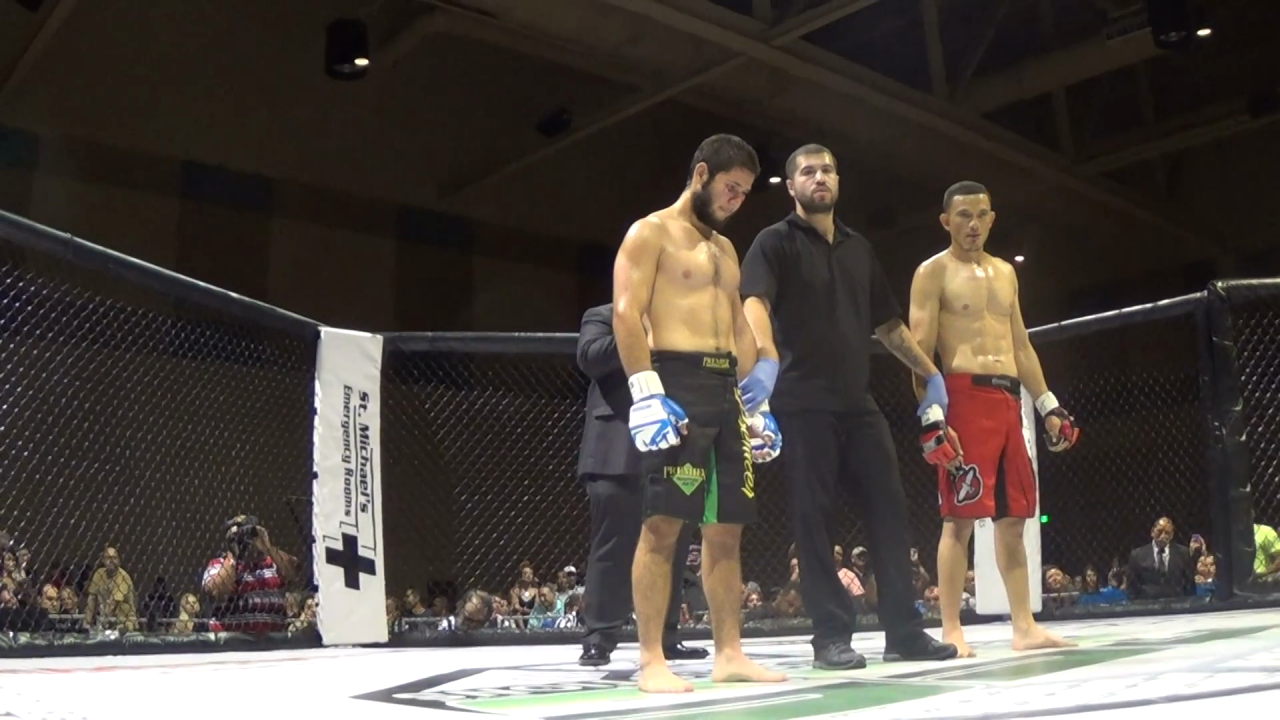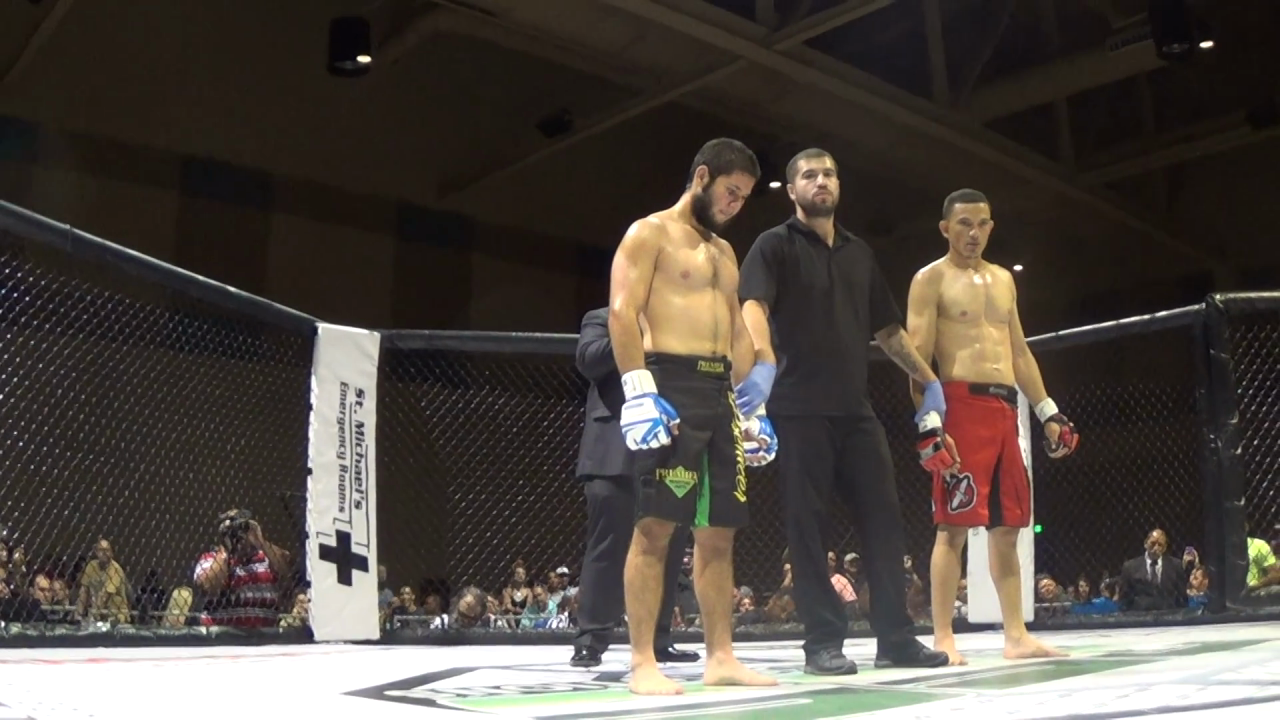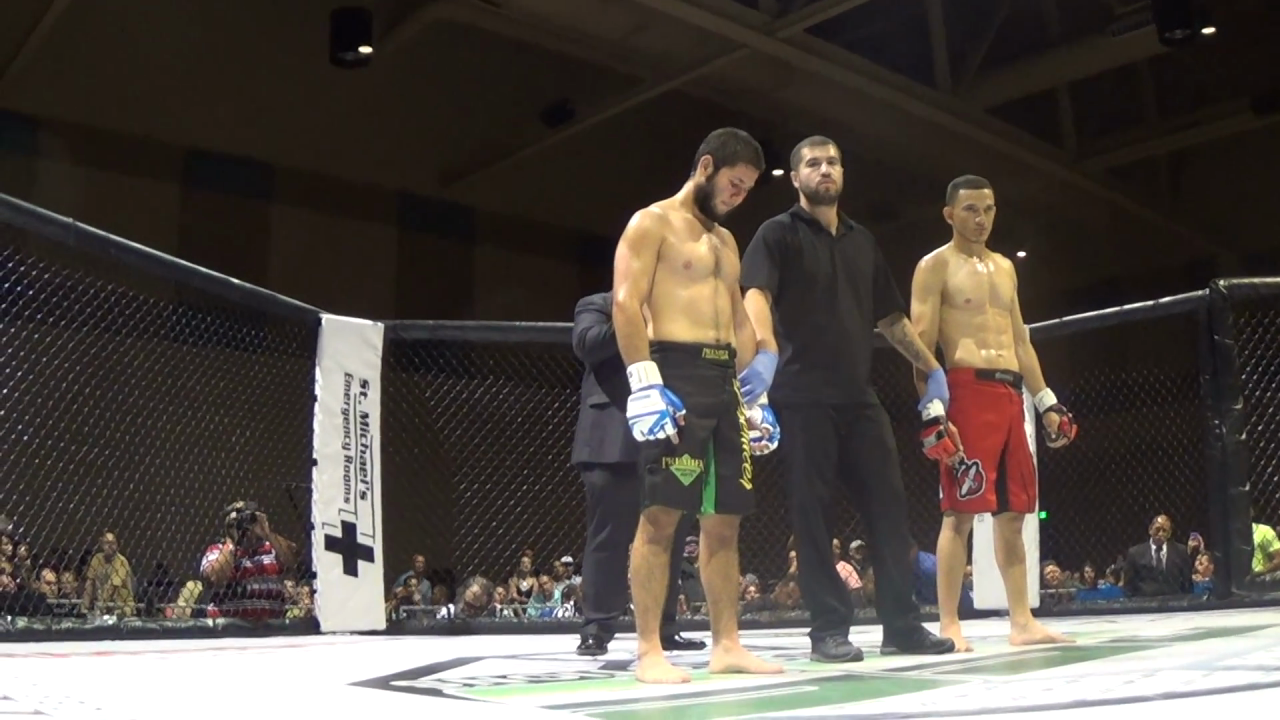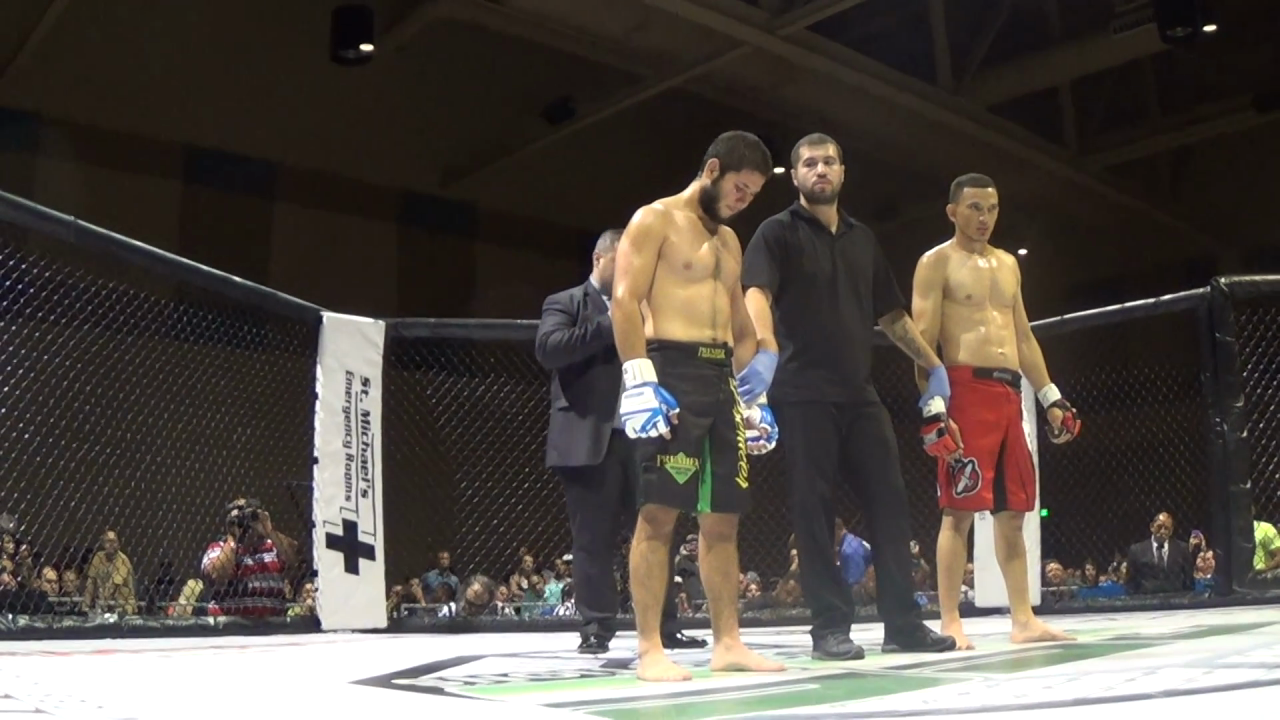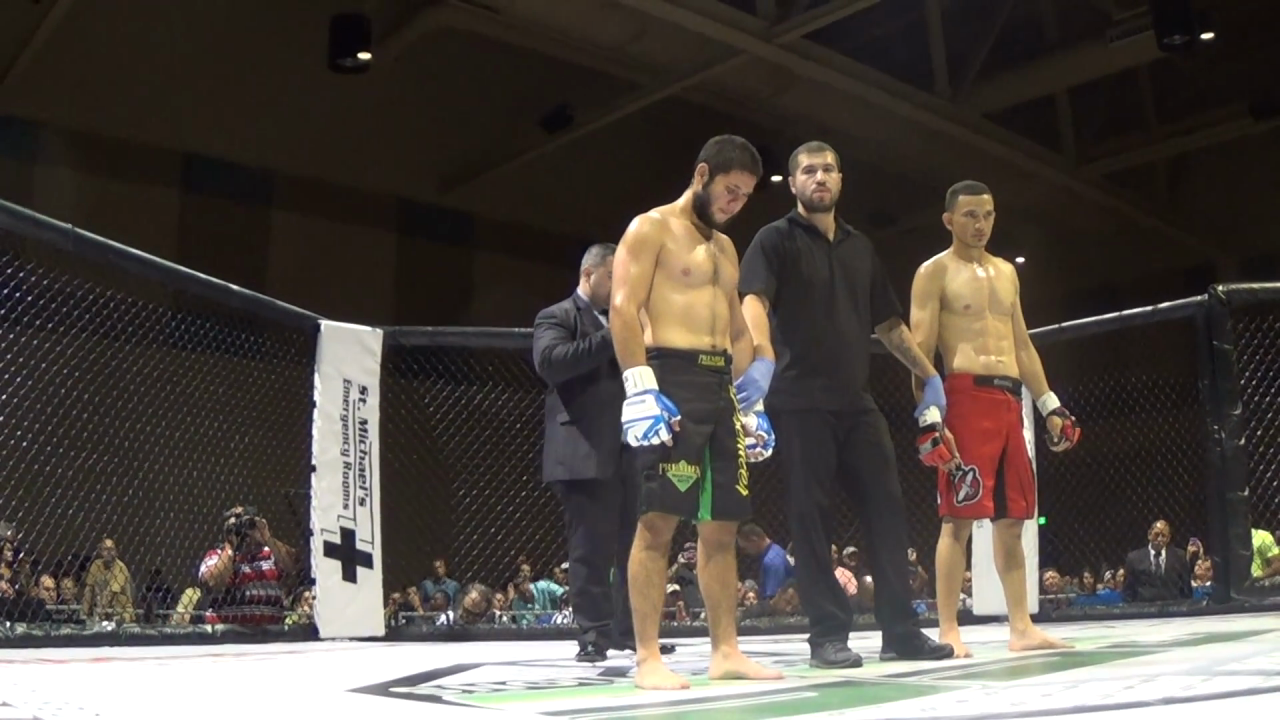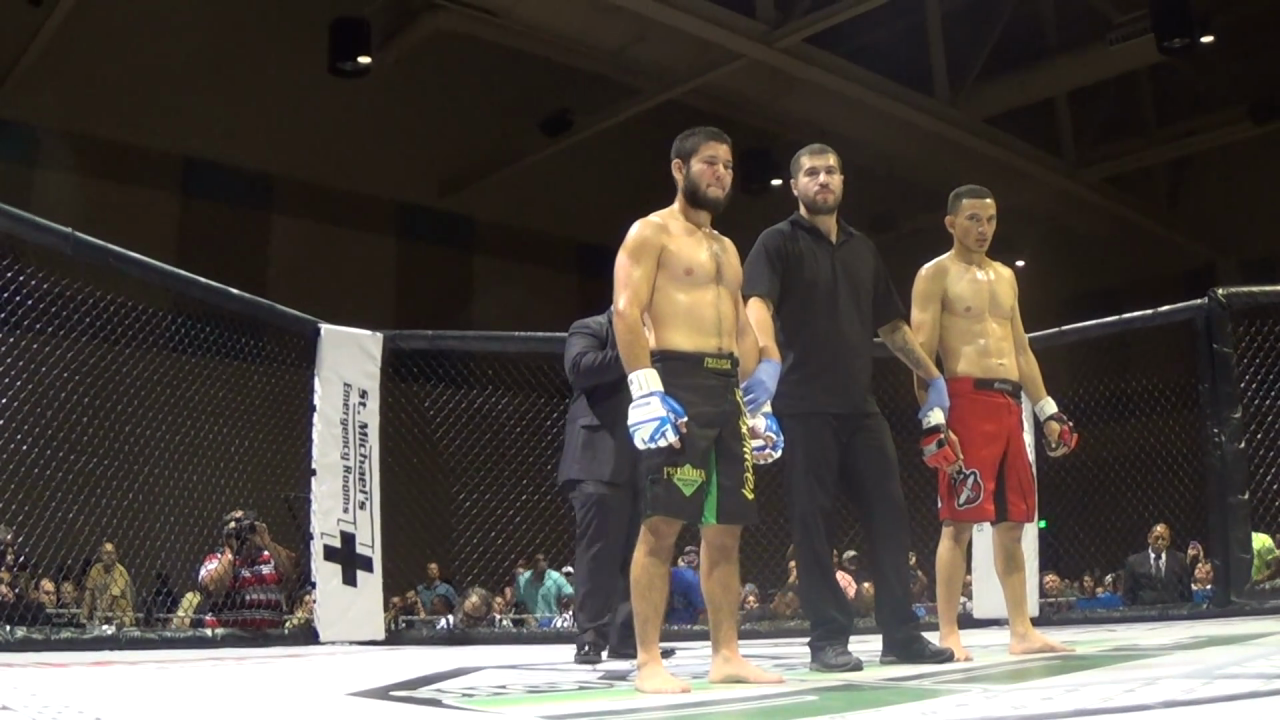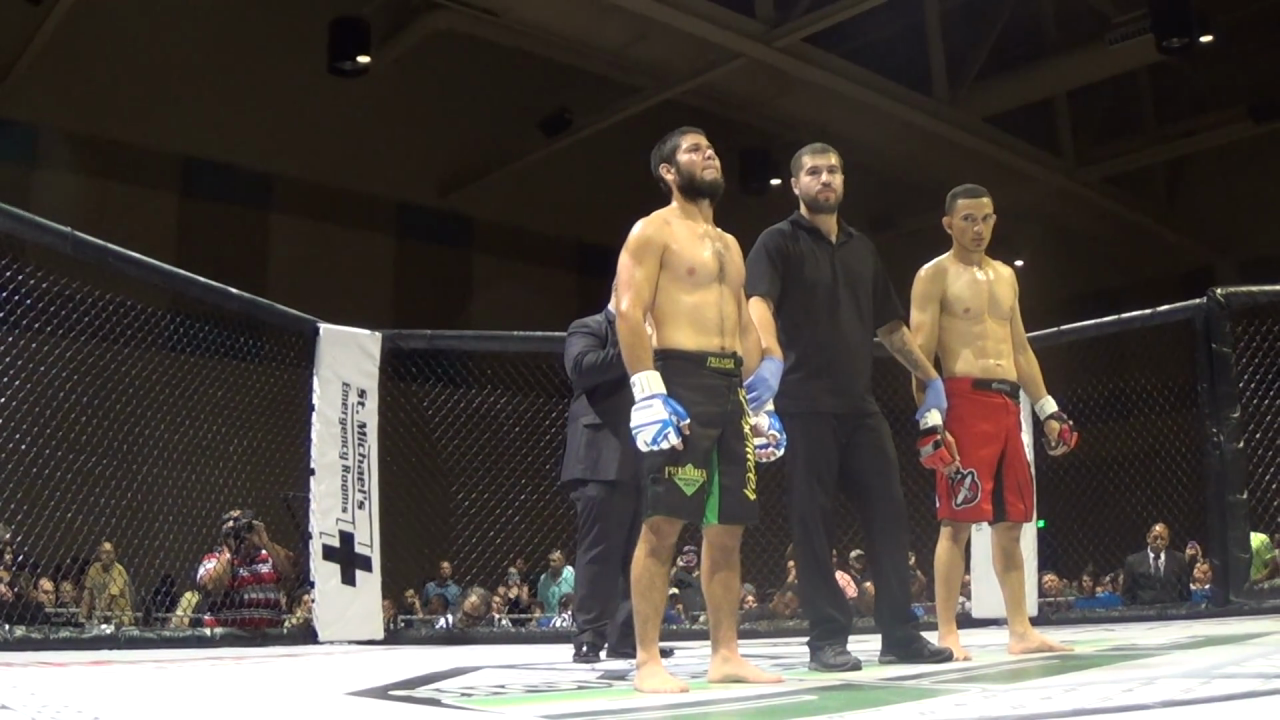
dt=0.7s
person 1, frame 1
left shoulder: (725, 250)
right shoulder: (650, 233)
right elbow: (626, 315)
right wrist: (647, 393)
left hip: (725, 390)
right hip: (676, 383)
left knee: (726, 528)
right knee: (663, 524)
left ankle: (729, 654)
right ankle: (651, 661)
person 1, frame 2
left shoulder: (725, 253)
right shoulder: (649, 233)
right elbow: (622, 314)
right wrist: (640, 392)
left hip: (720, 394)
right hip: (671, 385)
left knee: (718, 533)
right knee: (655, 526)
left ankle: (720, 657)
right ankle: (643, 663)
person 1, frame 3
left shoulder: (726, 241)
right shoulder: (652, 223)
right elbow: (626, 305)
right wrist: (645, 384)
left hip: (724, 381)
right hip: (675, 373)
left knee: (725, 519)
right knee: (661, 515)
left ankle: (726, 645)
right ankle: (649, 651)
person 1, frame 4
left shoulder: (729, 241)
right shoulder: (655, 220)
right elbow: (625, 300)
right wrist: (640, 382)
left hip: (721, 380)
right hip: (671, 371)
left knee: (723, 517)
right knee: (659, 513)
left ankle: (728, 643)
right ankle: (650, 650)
person 1, frame 5
left shoulder: (725, 248)
right shoulder: (651, 228)
right elbow: (623, 309)
right wrist: (641, 389)
left hip: (719, 386)
right hip: (671, 379)
left knee: (722, 525)
right knee: (658, 521)
left ankle: (725, 650)
right ankle: (648, 658)
person 1, frame 6
left shoulder: (727, 248)
right shoulder: (651, 232)
right elbow: (626, 312)
left wrist: (758, 403)
right wrist: (647, 391)
left hip: (727, 390)
right hip: (677, 381)
left knee: (726, 529)
right knee: (662, 525)
left ankle: (726, 655)
right ankle: (648, 662)
person 1, frame 7
left shoulder: (730, 244)
right shoulder: (653, 230)
right elbow: (629, 313)
left wrist: (762, 402)
right wrist: (649, 393)
left hip: (730, 389)
right hip: (680, 381)
left knee: (727, 528)
right knee: (663, 524)
left ankle: (725, 654)
right ankle: (647, 661)
person 2, frame 1
left shoulder: (859, 248)
right shoulder: (776, 242)
left elbow: (888, 324)
right elbow: (755, 303)
left wrist: (931, 373)
right wrist: (767, 359)
left hip: (857, 401)
right hip: (802, 401)
left knee: (890, 509)
right knee: (812, 518)
left ankle: (903, 629)
right ankle: (831, 635)
person 2, frame 2
left shoulder: (859, 253)
right shoulder: (775, 245)
left elbow: (888, 329)
right elbow: (754, 306)
left wrist: (930, 380)
right wrist: (765, 363)
left hip: (855, 407)
right hip: (799, 407)
left knee: (884, 517)
right knee: (807, 523)
left ankle: (896, 637)
right ankle: (823, 642)
person 2, frame 3
left shoulder: (862, 241)
right shoulder: (779, 233)
left elbow: (890, 317)
right elbow: (756, 294)
left wrist: (933, 368)
right wrist: (767, 352)
left hip: (858, 394)
right hip: (802, 394)
left knee: (889, 504)
right knee: (812, 511)
left ankle: (901, 623)
right ankle: (829, 628)
person 2, frame 4
left shoulder: (862, 239)
right shoulder: (778, 232)
left elbow: (891, 314)
right elbow: (757, 294)
left wrist: (934, 365)
right wrist: (766, 350)
left hip: (859, 392)
right hip: (803, 393)
left knee: (890, 501)
right knee: (814, 508)
left ankle: (902, 622)
right ankle: (830, 627)
person 2, frame 5
left shoulder: (860, 247)
right shoulder: (776, 239)
left elbow: (888, 322)
right elbow: (754, 300)
left wrist: (930, 374)
right wrist: (763, 358)
left hip: (856, 400)
right hip: (800, 400)
left knee: (887, 509)
right knee: (810, 516)
left ankle: (900, 630)
right ankle: (828, 635)
person 2, frame 6
left shoulder: (863, 248)
right shoulder: (779, 242)
left elbow: (891, 324)
right elbow: (758, 303)
left wrist: (933, 376)
right wrist: (769, 360)
left hip: (859, 404)
right hip: (804, 404)
left knee: (889, 513)
right knee: (813, 521)
left ankle: (901, 633)
right ankle: (828, 639)
person 2, frame 7
left shoulder: (862, 249)
right shoulder: (779, 241)
left elbow: (890, 325)
right elbow: (759, 302)
left wrist: (931, 378)
right wrist: (772, 359)
left hip: (859, 403)
right hip: (804, 403)
left knee: (889, 512)
right knee: (812, 520)
left ankle: (900, 633)
right ankle: (827, 638)
person 3, frame 1
left shoulder: (1005, 273)
right shoulder: (933, 273)
right elbow: (921, 351)
left wrist: (1048, 406)
right wrist: (931, 416)
left hip: (1009, 400)
right hip: (966, 398)
left knee: (1013, 518)
right knee: (960, 518)
left ankle: (1024, 626)
right ankle: (951, 631)
person 3, frame 2
left shoulder: (1003, 280)
right shoulder: (931, 280)
left elbow: (1020, 352)
right elbow: (918, 358)
left wrist: (1048, 412)
right wrist: (929, 423)
left hip: (1005, 409)
right hip: (962, 405)
left knee: (1007, 528)
right knee: (954, 526)
left ankle: (1017, 636)
right ankle: (943, 639)
person 3, frame 3
left shoulder: (1004, 268)
right shoulder: (935, 267)
right elbow: (922, 345)
left wrist: (1047, 402)
right wrist: (932, 412)
left hip: (1010, 395)
right hip: (968, 392)
left knee: (1013, 514)
right knee: (960, 512)
left ankle: (1023, 622)
right ankle: (949, 625)
person 3, frame 4
left shoulder: (1008, 265)
right shoulder: (936, 263)
left elbow: (1024, 337)
right elbow: (923, 341)
left wrist: (1051, 399)
right wrist: (933, 407)
left hip: (1009, 393)
right hip: (966, 389)
left knee: (1012, 512)
right knee: (959, 510)
left ankle: (1024, 620)
right ankle: (950, 622)
person 3, frame 5
left shoulder: (1006, 272)
right shoulder: (934, 273)
right elbow: (921, 351)
left wrist: (1051, 406)
right wrist: (929, 418)
left hip: (1010, 402)
right hip: (966, 398)
left knee: (1012, 520)
right knee: (959, 518)
left ankle: (1022, 627)
right ankle: (948, 631)
person 3, frame 6
left shoulder: (1005, 277)
right shoulder: (936, 275)
right elbow: (922, 353)
left wrist: (1048, 412)
right wrist: (932, 420)
left hip: (1009, 405)
right hip: (966, 401)
left knee: (1012, 523)
right knee: (959, 521)
left ankle: (1022, 631)
right ankle: (949, 634)
person 3, frame 7
left shoulder: (1005, 276)
right shoulder: (934, 276)
right elbow: (921, 354)
left wrist: (1048, 410)
right wrist: (929, 421)
left hip: (1007, 405)
right hip: (965, 402)
left knee: (1010, 523)
right knee: (957, 521)
left ankle: (1021, 631)
right ankle: (947, 634)
person 4, frame 1
right shoulder: (602, 317)
right elbow: (589, 357)
right hip: (619, 452)
left knee: (671, 547)
right knee: (612, 547)
left ankle: (666, 638)
right ankle: (598, 640)
person 4, frame 2
right shoulder: (603, 320)
right elbow: (589, 359)
right hip: (616, 454)
left knee: (666, 551)
right knee: (607, 548)
left ankle: (658, 641)
right ankle: (590, 641)
person 4, frame 3
right shoulder: (598, 305)
right elbow: (586, 345)
right hip: (614, 440)
left knee: (668, 538)
right knee: (607, 537)
left ankle: (663, 628)
right ankle: (597, 629)
person 4, frame 4
right shoulder: (565, 303)
right elbow: (547, 349)
right wrist: (609, 324)
right hip: (590, 440)
right knee: (593, 539)
left ankle: (664, 627)
right ankle: (596, 628)
person 4, frame 5
right shoulder: (557, 318)
right elbow: (550, 362)
right wrist: (610, 339)
right hip: (586, 453)
left knee: (635, 544)
right knee: (590, 548)
left ankle: (627, 629)
right ankle: (593, 635)
person 4, frame 6
right shoulder: (590, 329)
right elbow: (579, 367)
left hip: (640, 462)
right hip: (600, 460)
left knee: (635, 553)
right knee: (598, 549)
left ankle: (626, 637)
right ankle: (591, 637)
person 4, frame 7
right shoulder: (588, 328)
right elbow: (581, 367)
left hip: (639, 462)
right hip: (603, 459)
left knee: (635, 552)
right knee: (599, 549)
left ankle: (626, 636)
right ankle: (590, 637)
